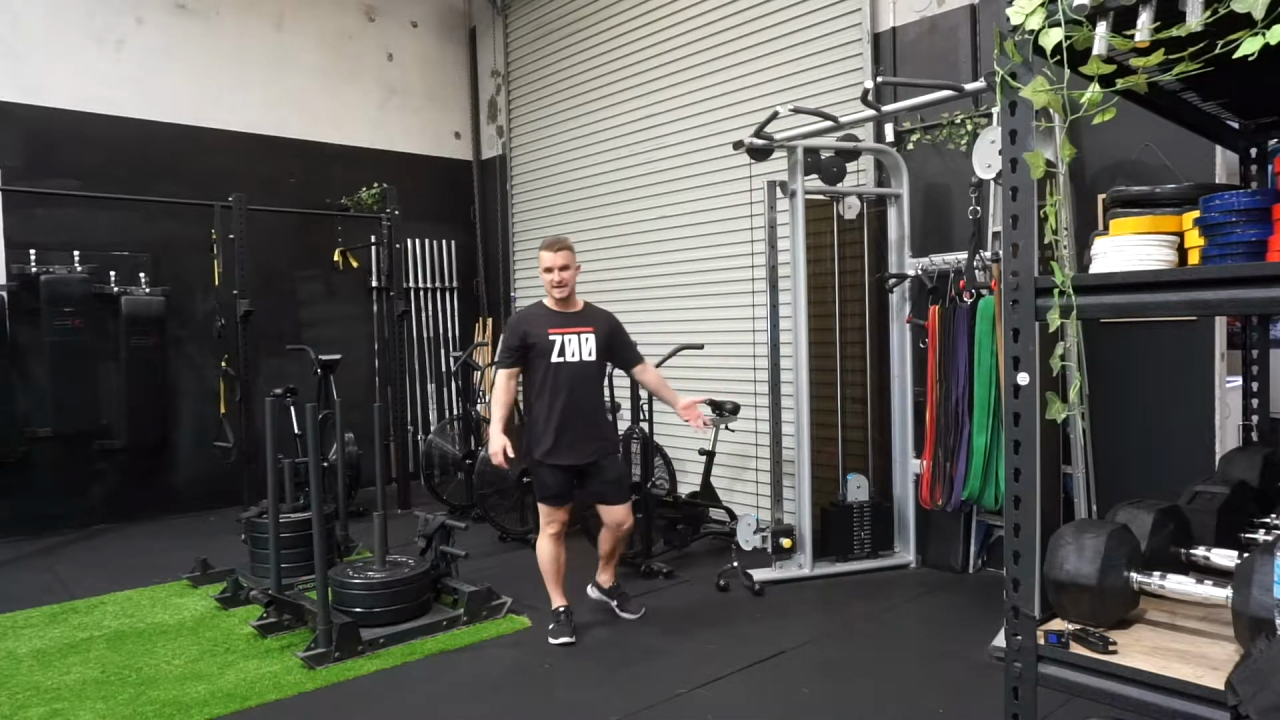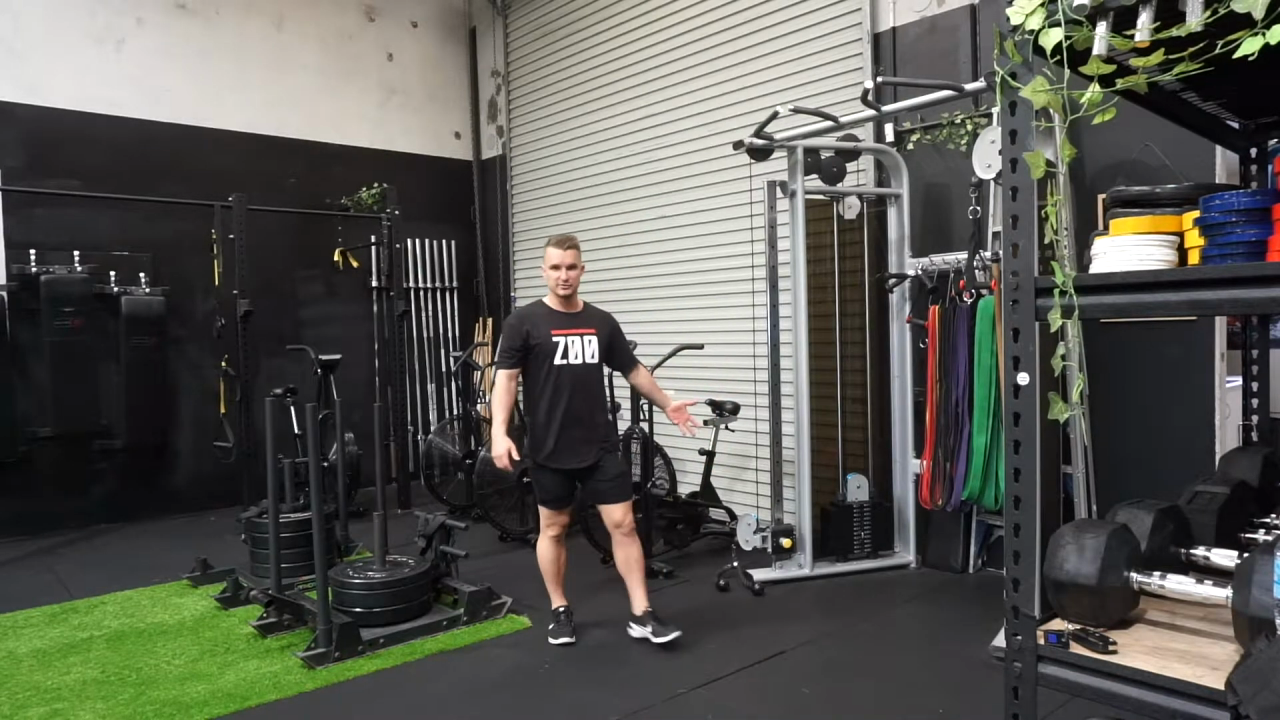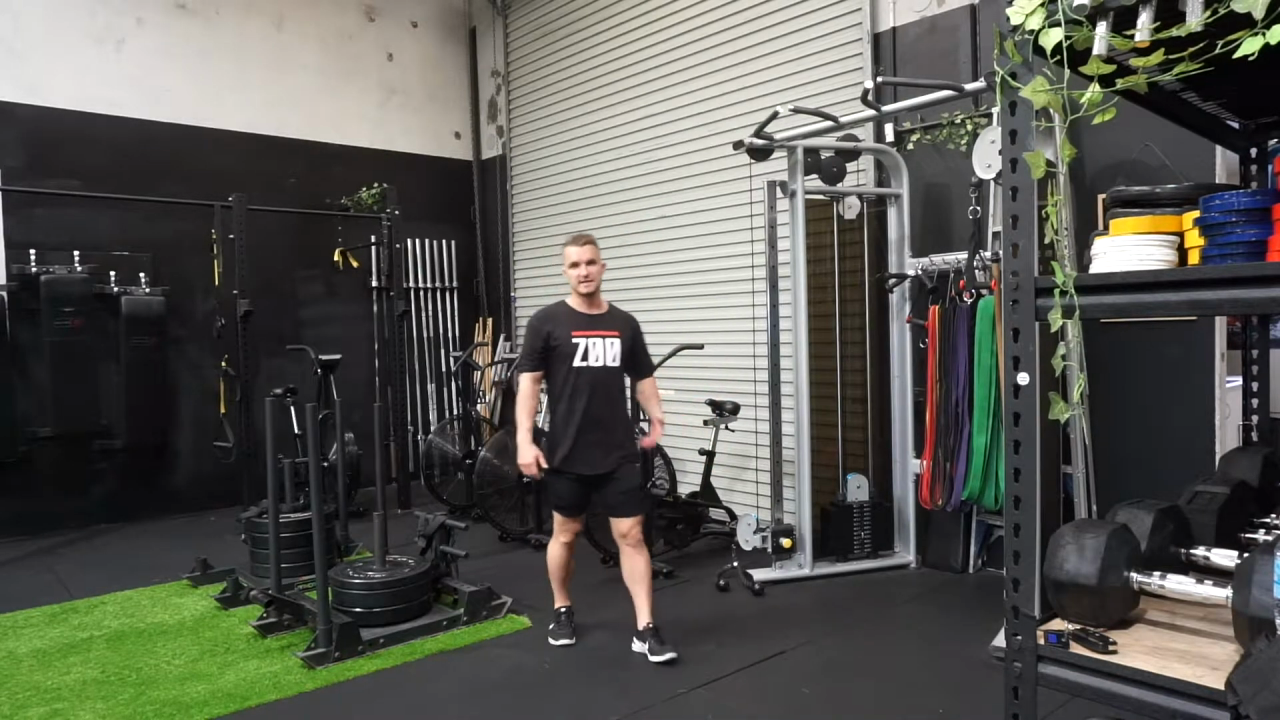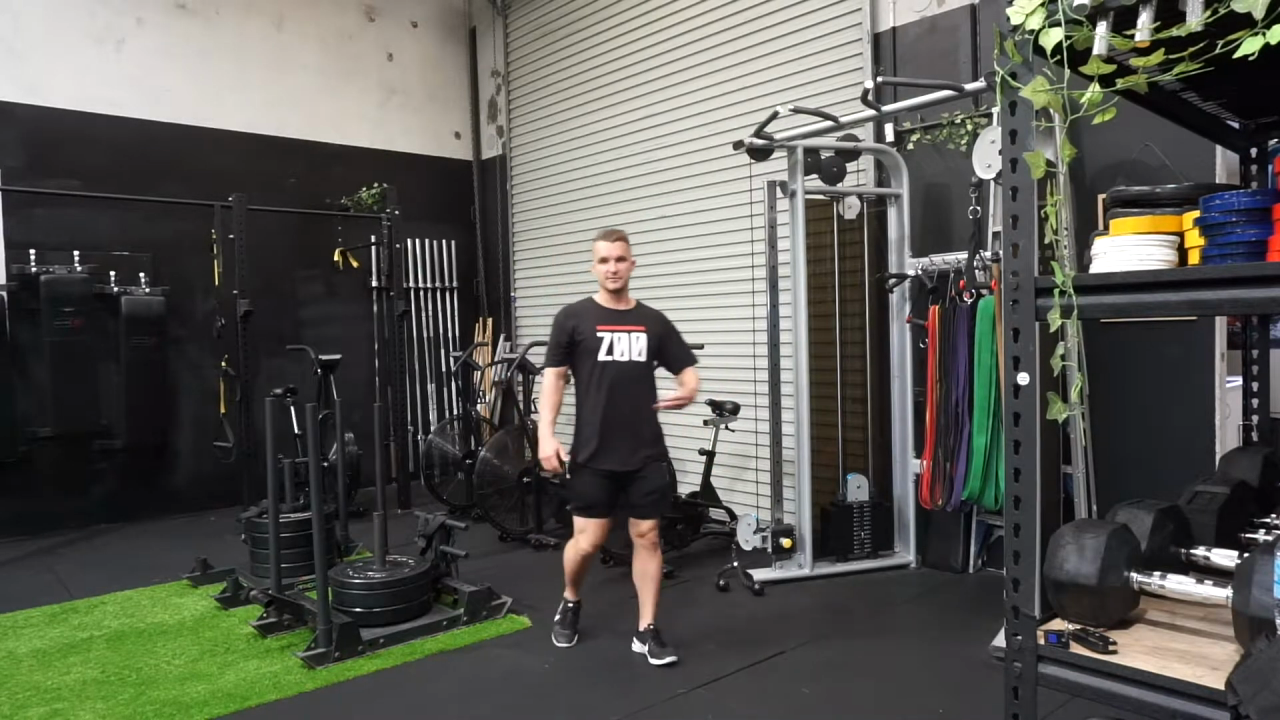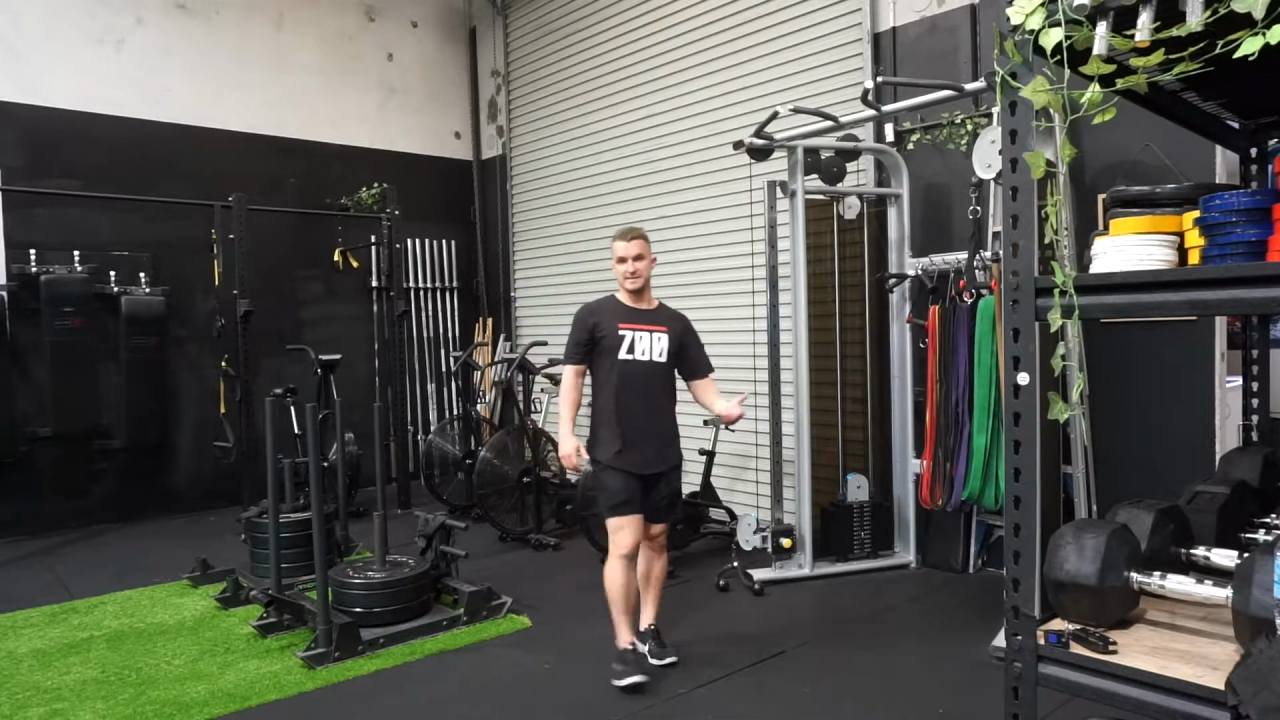
dt=0.3s
person 1, frame 1
left shoulder: (603, 321)
right shoulder: (525, 322)
left elbow: (639, 367)
right elbow: (506, 377)
left wrist: (677, 401)
right wrist: (496, 430)
left hip: (600, 444)
right hip: (549, 447)
left knee: (620, 521)
right knee: (553, 525)
left ankle: (605, 583)
right ankle: (560, 609)
person 1, frame 2
left shoulder: (602, 322)
right shoulder: (525, 321)
left elbow: (632, 369)
right elbow: (506, 379)
left wrist: (667, 404)
right wrist: (499, 432)
left hip: (600, 446)
right hip: (549, 449)
left knee: (623, 524)
right knee: (553, 528)
left ankle: (642, 615)
right ankle: (560, 611)
person 1, frame 3
left shoulder: (625, 324)
right shoulder: (547, 322)
left elbow: (643, 377)
right elbow: (529, 382)
left wrist: (656, 418)
right wrist: (525, 440)
left hip: (619, 453)
right hip: (568, 453)
left knee: (631, 536)
right knee: (566, 533)
left ankle: (645, 629)
right ankle: (562, 611)
person 1, frame 4
left shoulder: (654, 322)
right shoulder: (573, 318)
left elbow: (687, 372)
right elbow: (554, 378)
left wrist: (686, 392)
right wrist: (546, 434)
left hip: (646, 452)
right hip: (592, 453)
left knee: (646, 537)
right knee: (587, 542)
left ankle: (647, 630)
right ankle: (570, 602)
person 1, frame 5
left shoulder: (676, 323)
right shoulder: (593, 315)
left elbow: (700, 381)
right elbow: (573, 375)
left wrist: (723, 407)
right wrist: (566, 433)
left hip: (663, 454)
right hip: (614, 454)
left knee: (656, 540)
right knee: (624, 546)
left ankle: (648, 630)
right ankle: (624, 646)
